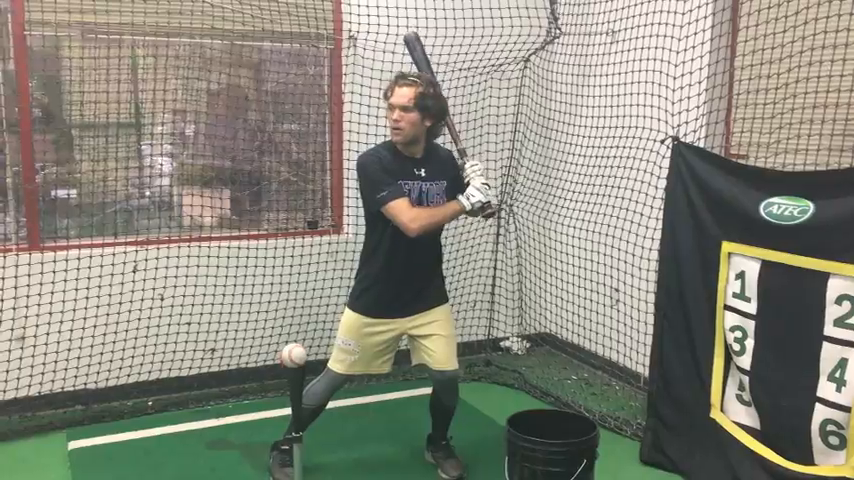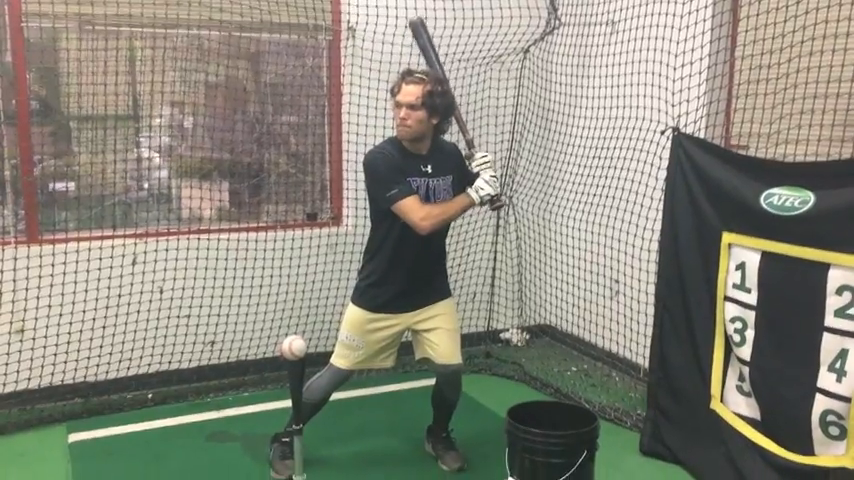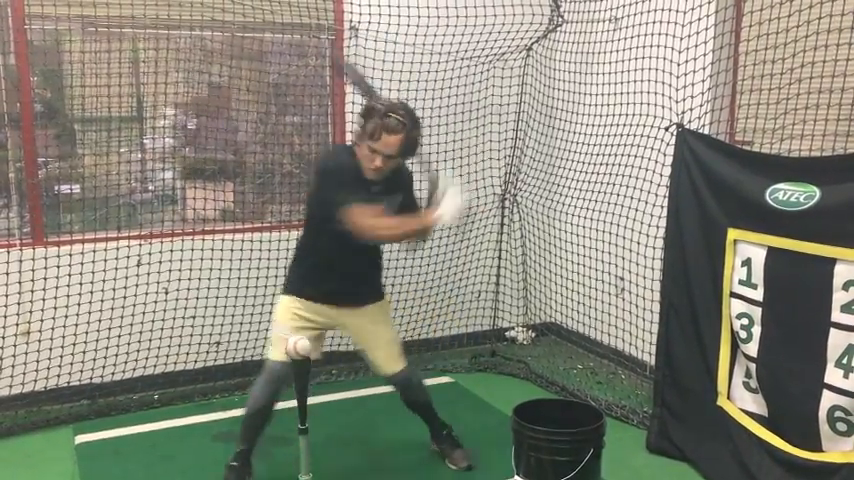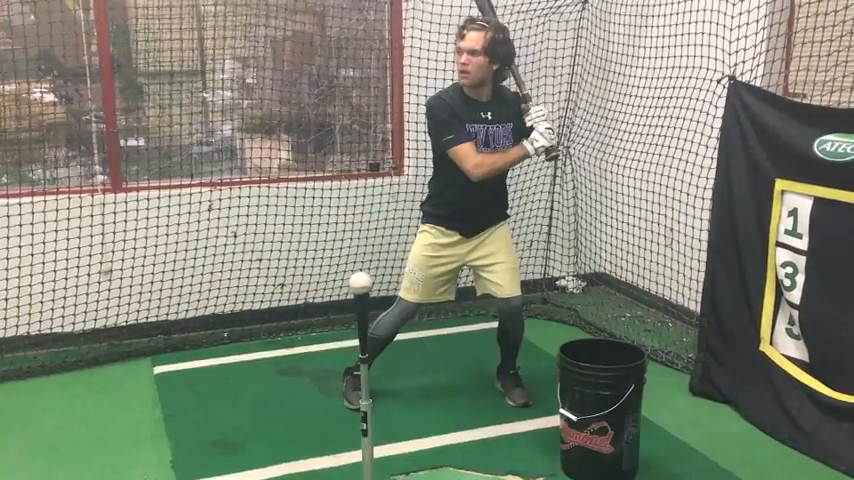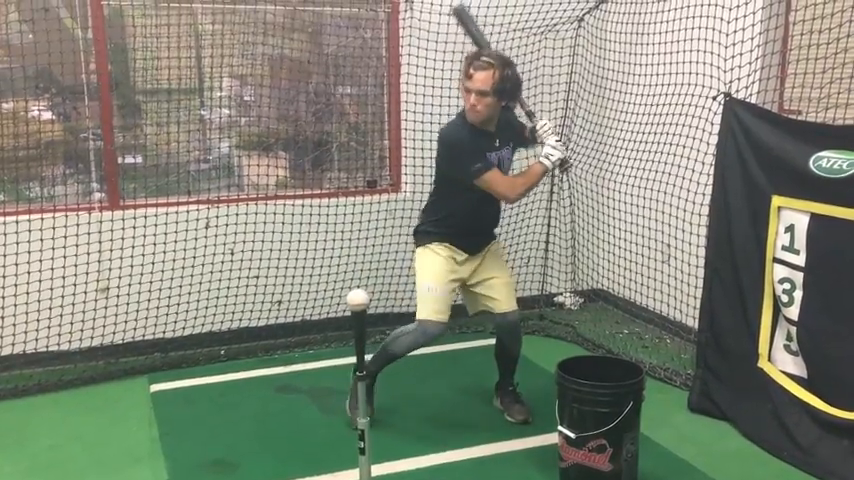
dt=1s
person 1, frame 1
left shoulder: (444, 161)
right shoulder: (373, 162)
left elbow: (468, 210)
right elbow: (412, 222)
left wrist: (477, 189)
right wrist: (465, 201)
left hip: (428, 297)
right hip: (375, 301)
left knee: (447, 375)
right knee: (334, 377)
left ankle: (439, 444)
right ankle: (285, 446)
person 1, frame 2
left shoulder: (450, 155)
right shoulder: (381, 159)
left elbow: (472, 199)
right elbow: (422, 220)
left wrist: (484, 178)
right wrist: (474, 194)
left hip: (433, 292)
right hip: (379, 295)
left knee: (450, 369)
right knee: (337, 372)
left ankle: (439, 435)
right ankle: (285, 439)
person 1, frame 3
left shoulder: (400, 181)
right shoulder: (336, 161)
left elbow: (411, 232)
right elbow: (374, 228)
left wrist: (435, 210)
right wrist: (437, 216)
left hip: (360, 296)
right hip: (304, 292)
left knee: (397, 372)
right knee: (275, 374)
left ankle: (440, 432)
person 1, frame 4
left shoulder: (511, 104)
right shoulder: (442, 106)
left elbow: (529, 153)
right elbow: (475, 167)
left wrist: (541, 132)
right wrist: (528, 146)
left hip: (491, 226)
right hip: (442, 228)
left knee: (511, 304)
right knee: (404, 308)
left ankle: (508, 372)
right ankle: (356, 372)
person 1, frame 5
left shoulder: (507, 123)
right shoulder: (456, 138)
left elbow: (525, 136)
right elbow: (510, 191)
left wrist: (543, 135)
right wrist: (548, 157)
left hip: (483, 244)
right hip: (440, 242)
left knee: (509, 318)
right knee: (430, 328)
left ankle: (505, 389)
right ankle: (371, 373)
